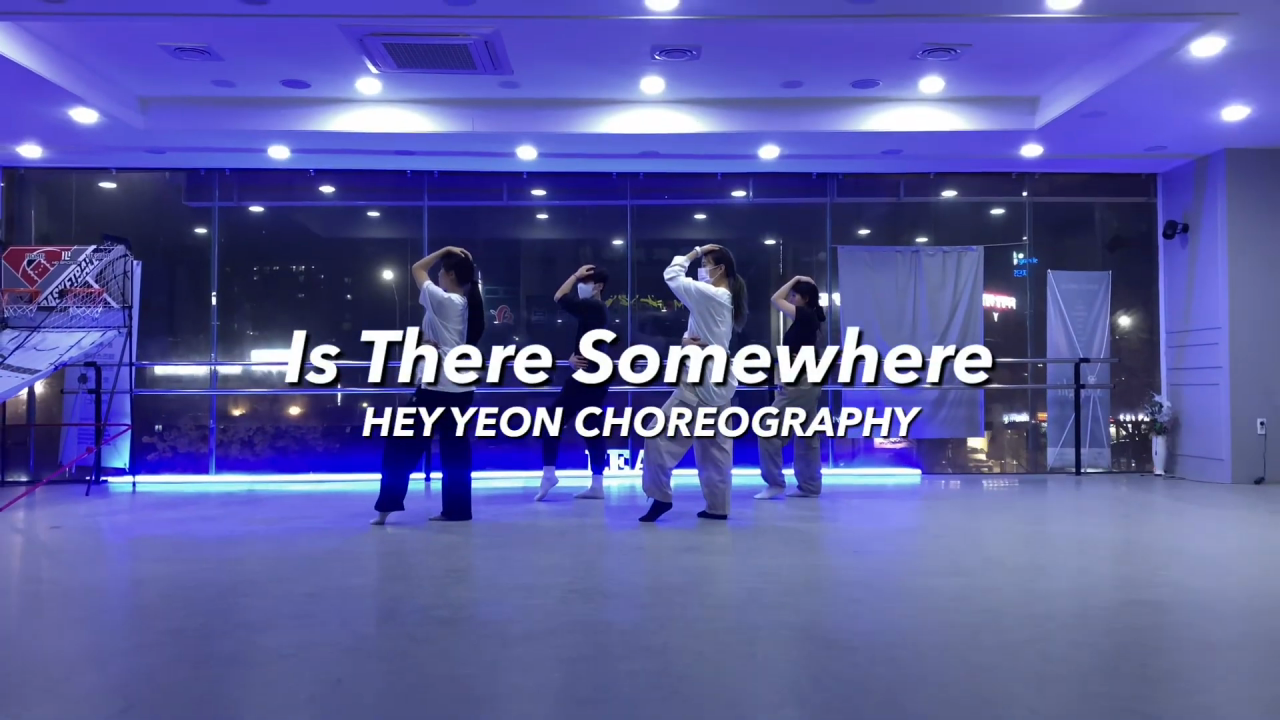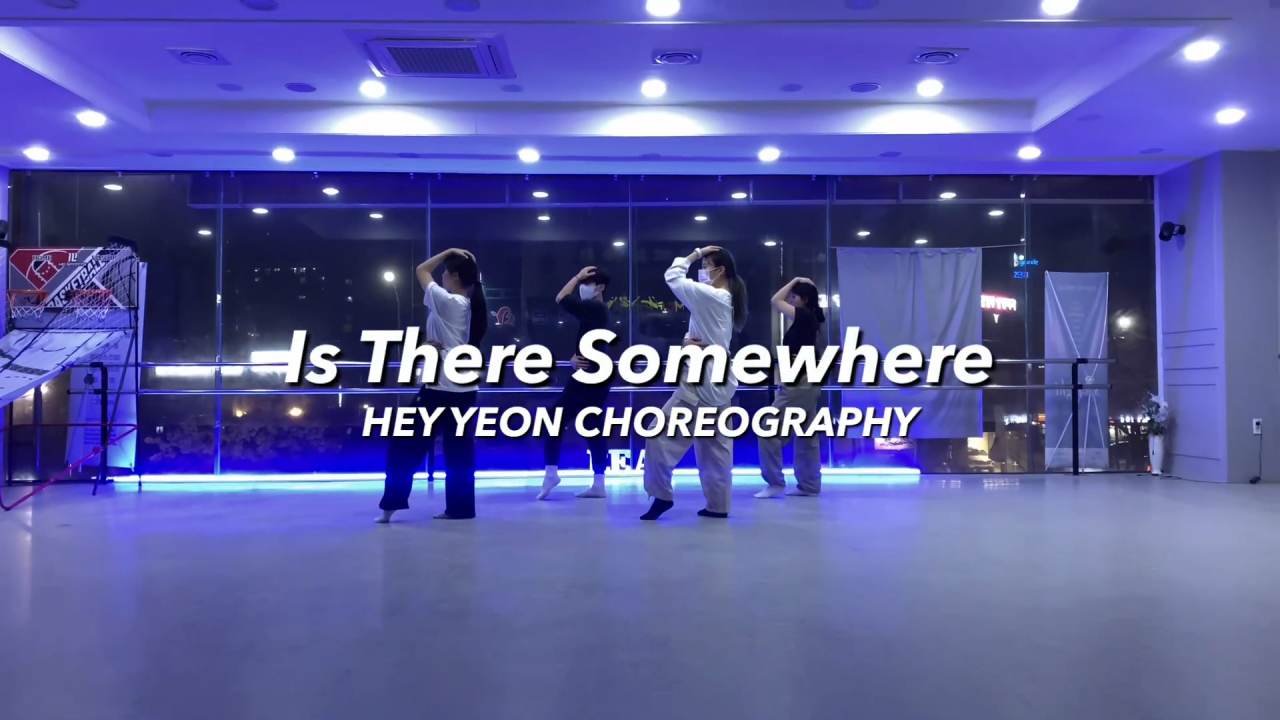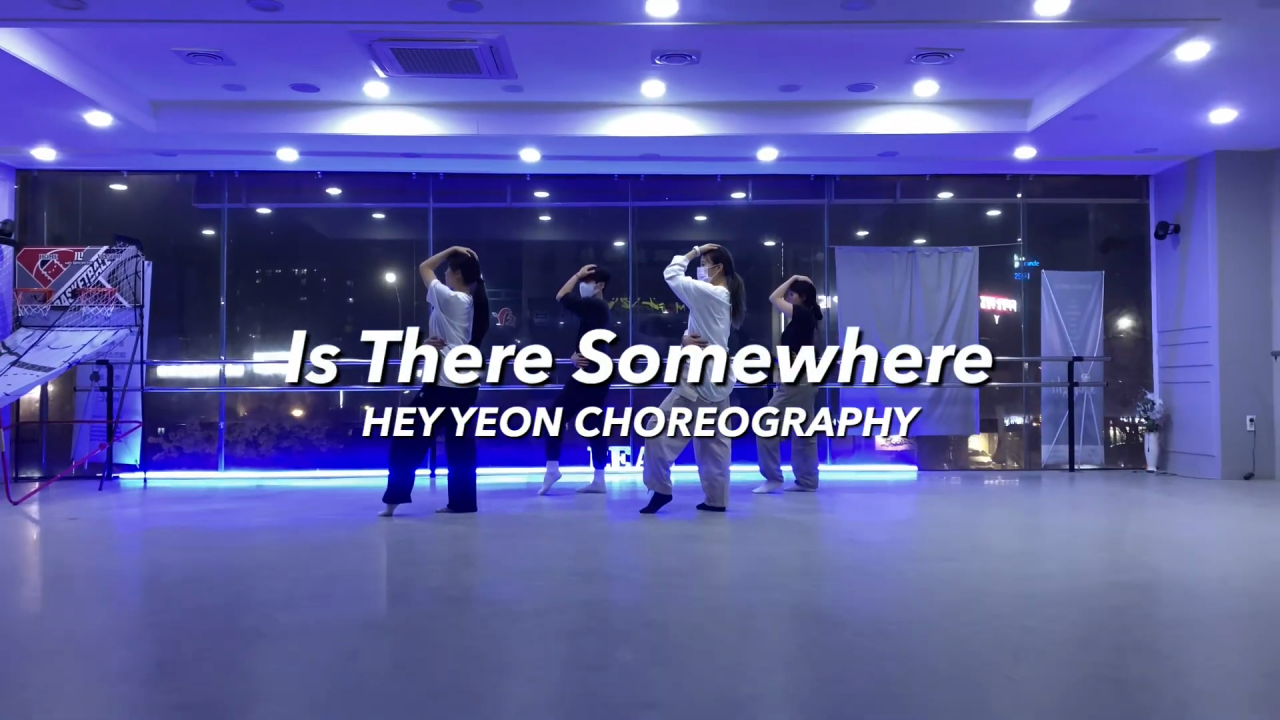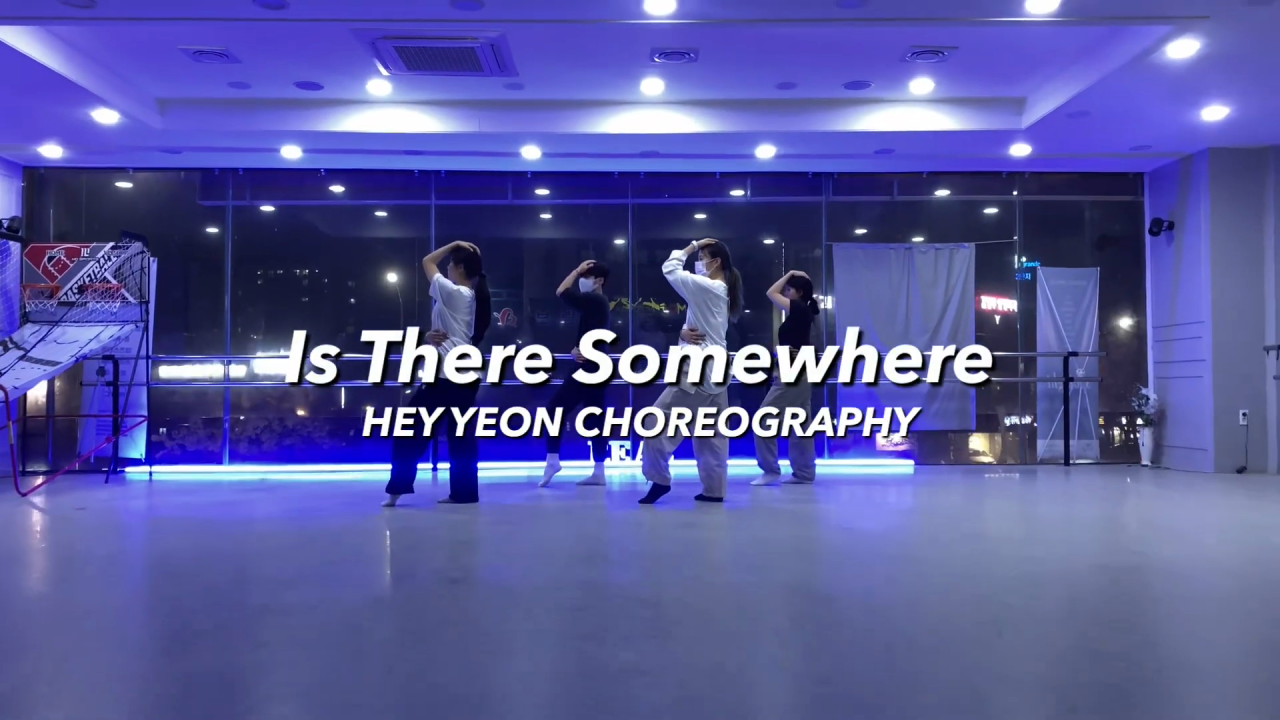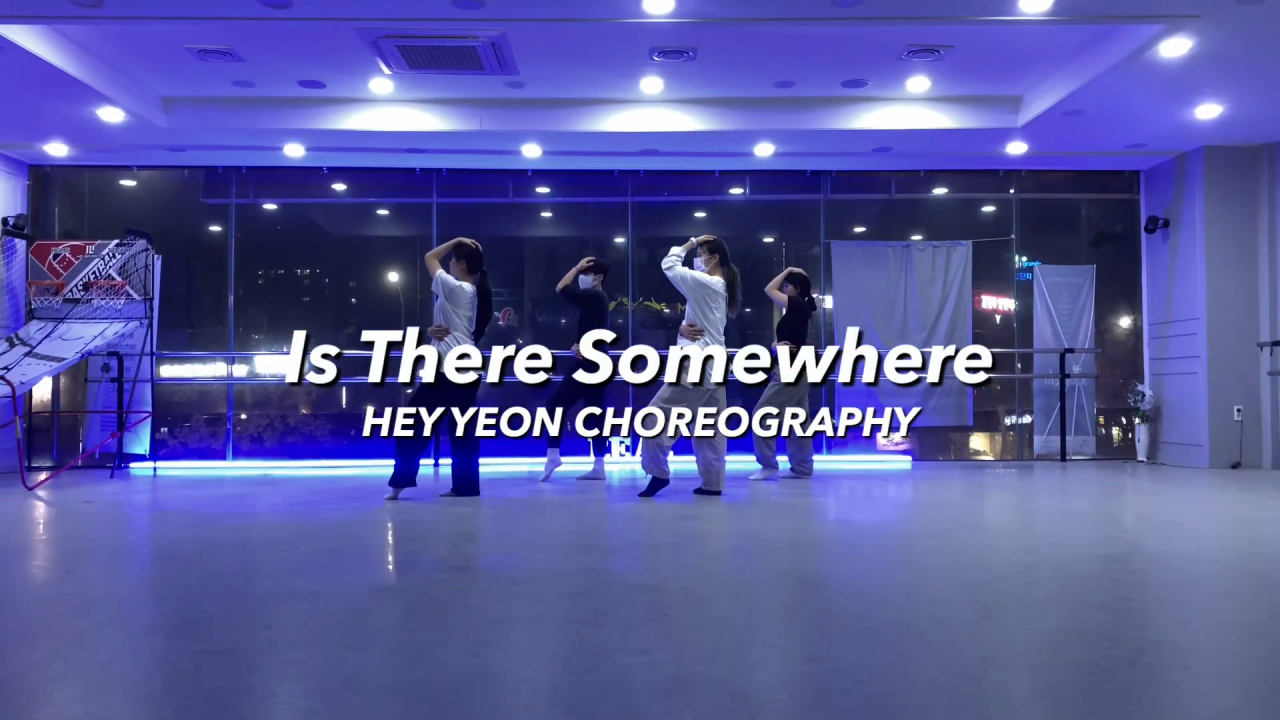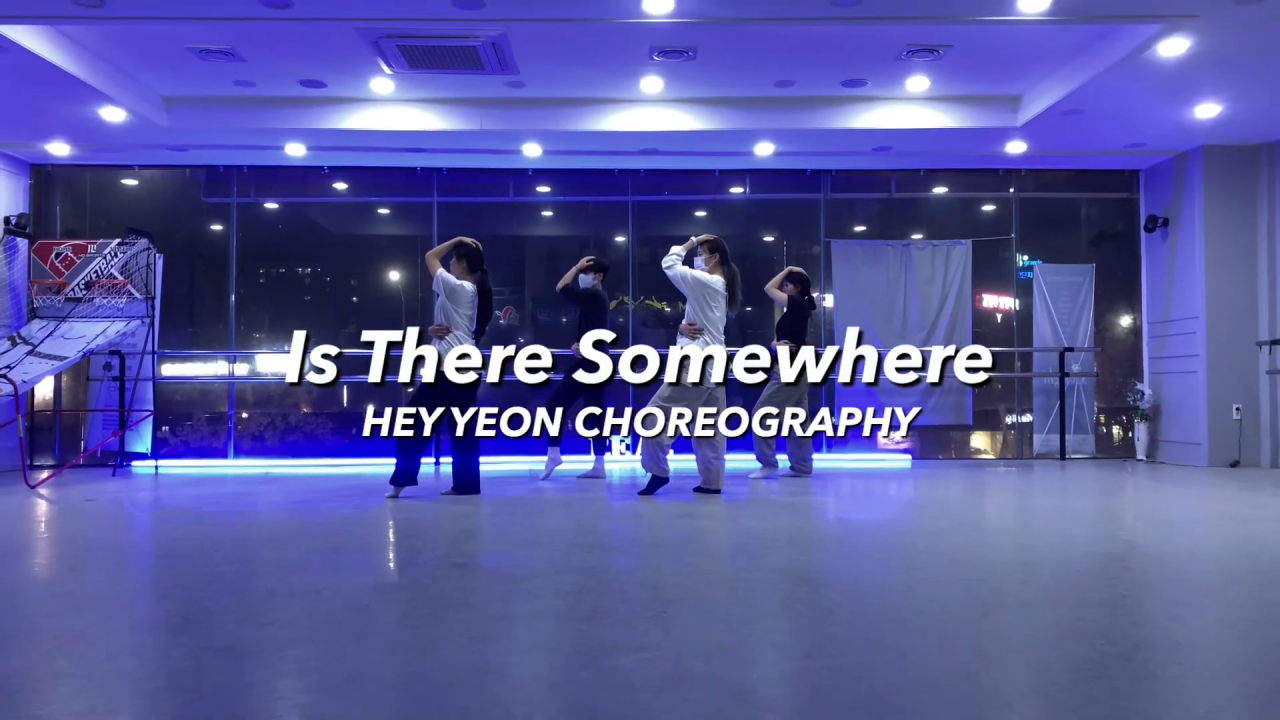
dt=0.2s
person 1, frame 1
left shoulder: (709, 295)
right shoulder: (727, 300)
left elbow: (672, 275)
left wrist: (696, 251)
right wrist: (686, 340)
left hip: (701, 382)
right hip: (719, 381)
left knee: (660, 434)
right knee: (715, 447)
left ankle: (661, 496)
right ankle: (717, 506)
person 1, frame 2
left shoulder: (709, 296)
right shoulder: (727, 301)
left elbow: (673, 277)
left wrist: (696, 253)
right wrist: (687, 341)
left hip: (702, 382)
right hip: (720, 381)
left knee: (660, 434)
right knee: (715, 446)
left ankle: (662, 495)
right ankle: (718, 505)
person 1, frame 3
left shoulder: (708, 293)
right shoulder: (725, 298)
left elbow: (671, 274)
left wrist: (695, 251)
right wrist: (686, 338)
left hip: (700, 378)
left knee: (659, 429)
right knee: (713, 442)
left ankle: (660, 489)
right ankle: (716, 498)
person 1, frame 4
left shoulder: (706, 287)
right shoulder: (723, 292)
left elbow: (670, 269)
left wrist: (693, 246)
right wrist: (685, 332)
right knee: (711, 433)
left ankle: (659, 480)
right ankle: (714, 489)
person 1, frame 5
left shoulder: (704, 283)
right shoulder: (721, 288)
left elbow: (669, 265)
left wrist: (691, 242)
left ankle: (658, 473)
right ankle: (712, 483)
person 1, frame 6
left shoulder: (704, 282)
right shoulder: (721, 287)
left elbow: (669, 264)
left wrist: (692, 242)
left ankle: (658, 471)
right ankle: (712, 481)
person 2, frame 1
left shoulder: (441, 300)
right shoulder: (467, 304)
left elbow: (417, 268)
left wrist: (445, 250)
right wrist: (427, 345)
left hip: (438, 387)
right hip: (461, 387)
left knee: (402, 444)
right knee: (454, 450)
left ankle: (387, 507)
right ankle: (456, 508)
person 2, frame 2
left shoulder: (445, 301)
right shoulder: (470, 305)
left elbow: (421, 270)
left wrist: (448, 252)
right wrist: (431, 346)
left hip: (441, 386)
right hip: (464, 387)
left knee: (406, 443)
right knee: (458, 448)
left ankle: (392, 505)
right ankle: (459, 506)
person 2, frame 3
left shoulder: (448, 298)
right shoulder: (472, 303)
left elbow: (425, 267)
left wrist: (452, 250)
right wrist: (434, 343)
left hip: (444, 382)
right hip: (465, 382)
left knee: (408, 438)
right knee: (459, 443)
left ankle: (395, 499)
right ankle: (462, 500)
person 2, frame 4
left shoulder: (451, 292)
right shoulder: (474, 297)
left elbow: (427, 262)
left wrist: (454, 245)
right wrist: (434, 336)
left hip: (446, 375)
right knee: (460, 435)
left ankle: (397, 489)
right ankle: (463, 491)
person 2, frame 5
left shoulder: (453, 288)
right shoulder: (475, 293)
left elbow: (430, 258)
left wrist: (457, 241)
right wrist: (435, 331)
right knee: (462, 429)
left ankle: (401, 482)
right ankle: (465, 485)
person 2, frame 6
left shoulder: (454, 287)
right shoulder: (476, 292)
left elbow: (430, 257)
left wrist: (457, 240)
right wrist: (436, 330)
right knee: (462, 428)
left ankle: (401, 481)
right ankle: (466, 483)
person 3, frame 1
left shoulder: (592, 306)
right shoulder: (595, 310)
left elbow: (559, 297)
left wrist: (575, 274)
right wrist: (573, 358)
right knee: (593, 430)
left ankle: (549, 474)
right ankle: (597, 485)
person 3, frame 2
left shoulder: (594, 307)
right shoulder: (597, 311)
left elbow: (561, 298)
left wrist: (577, 276)
right wrist: (575, 358)
right knee: (595, 430)
left ankle: (551, 473)
right ankle: (598, 484)
person 3, frame 3
left shoulder: (594, 305)
right shoulder: (598, 308)
left elbow: (561, 297)
left wrist: (577, 274)
right wrist: (575, 356)
right knee: (594, 426)
left ankle: (552, 468)
right ankle: (599, 480)
person 3, frame 4
left shoulder: (594, 300)
right shoulder: (597, 304)
left elbow: (561, 292)
left wrist: (577, 269)
right wrist: (575, 350)
left knee: (555, 409)
right knee: (594, 419)
left ankle: (552, 460)
right ankle: (598, 472)
person 3, frame 5
left shoulder: (593, 297)
right shoulder: (597, 300)
left elbow: (561, 289)
left wrist: (577, 267)
right wrist: (576, 346)
left knee: (556, 405)
right knee: (594, 414)
left ankle: (553, 455)
right ankle: (598, 467)
person 3, frame 6
left shoulder: (593, 295)
right shoulder: (597, 299)
left elbow: (561, 288)
left wrist: (577, 266)
right wrist: (576, 346)
left knee: (556, 404)
right knee: (594, 414)
left ankle: (553, 454)
right ankle: (599, 465)
person 4, frame 1
left shoulder: (806, 316)
right shoulder: (806, 320)
left elbow: (775, 299)
right elbow: (789, 351)
left wrist: (795, 279)
left hip: (799, 384)
right hip: (806, 383)
right knee: (807, 437)
left ankle: (775, 484)
right ankle: (809, 485)
person 4, frame 2
left shoulder: (805, 316)
right shoulder: (807, 321)
left elbow: (776, 300)
right elbow: (788, 351)
left wrist: (795, 280)
left hip: (799, 384)
right hip: (806, 383)
right knee: (806, 436)
left ankle: (775, 483)
right ankle: (809, 484)
person 4, frame 3
left shoulder: (803, 314)
right shoulder: (805, 319)
left elbow: (774, 298)
right elbow: (786, 349)
left wrist: (793, 278)
left hip: (796, 381)
right hip: (804, 380)
left ankle: (773, 478)
right ankle: (807, 480)
person 4, frame 4
left shoulder: (800, 309)
right shoulder: (802, 314)
left elbow: (771, 293)
right elbow: (784, 342)
left wrist: (790, 274)
right wrist: (779, 350)
right hip: (800, 374)
left ankle: (770, 471)
right ankle: (804, 473)
person 4, frame 5
left shoulder: (798, 305)
right shoulder: (798, 310)
left elbow: (769, 289)
right elbow: (780, 339)
left wrist: (788, 270)
right wrist: (777, 346)
left knee: (761, 415)
left ankle: (768, 465)
right ankle: (802, 468)
person 4, frame 6
left shoulder: (798, 304)
right shoulder: (797, 310)
left elbow: (769, 288)
right elbow: (778, 339)
left wrist: (787, 269)
right wrist: (776, 345)
left knee: (761, 413)
left ankle: (768, 464)
right ankle: (801, 466)
